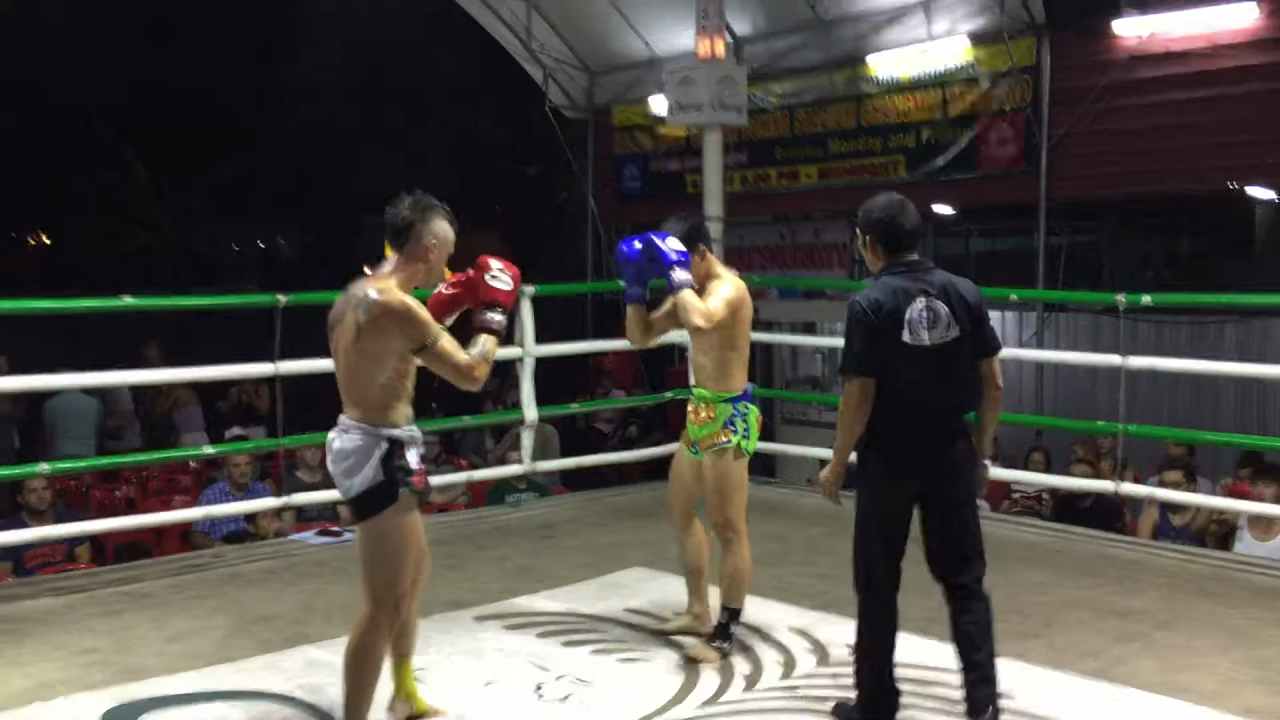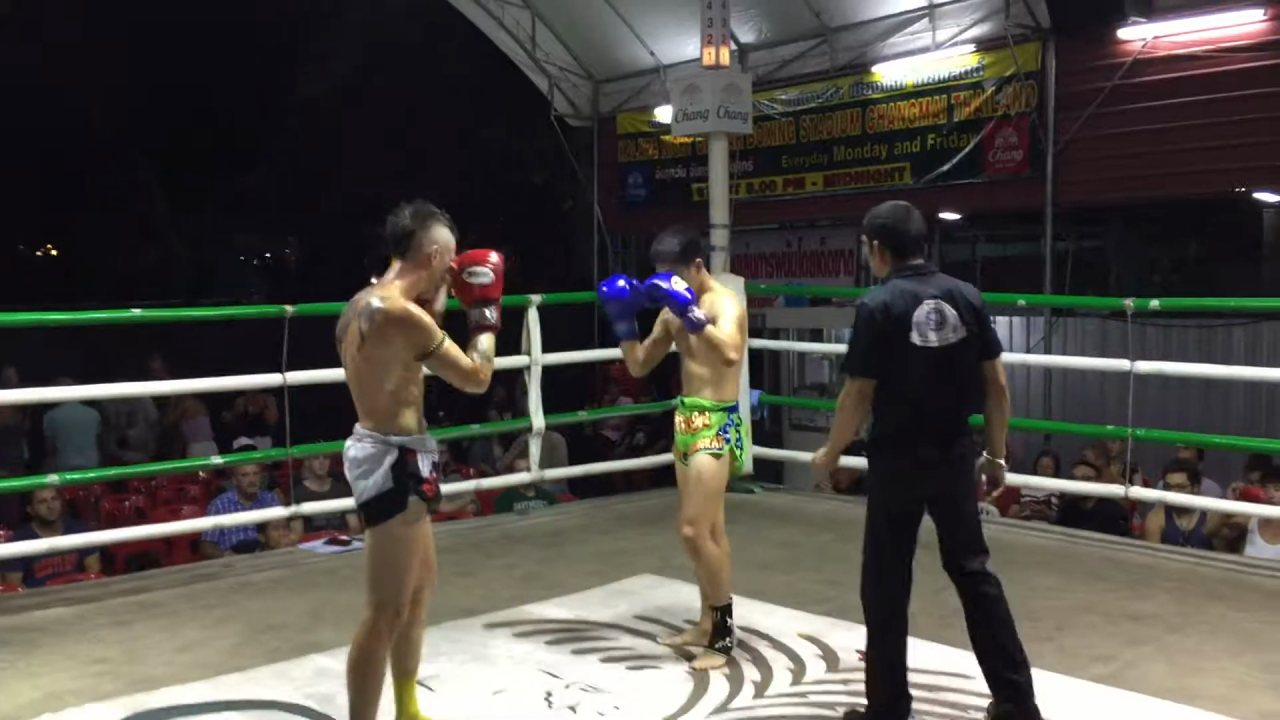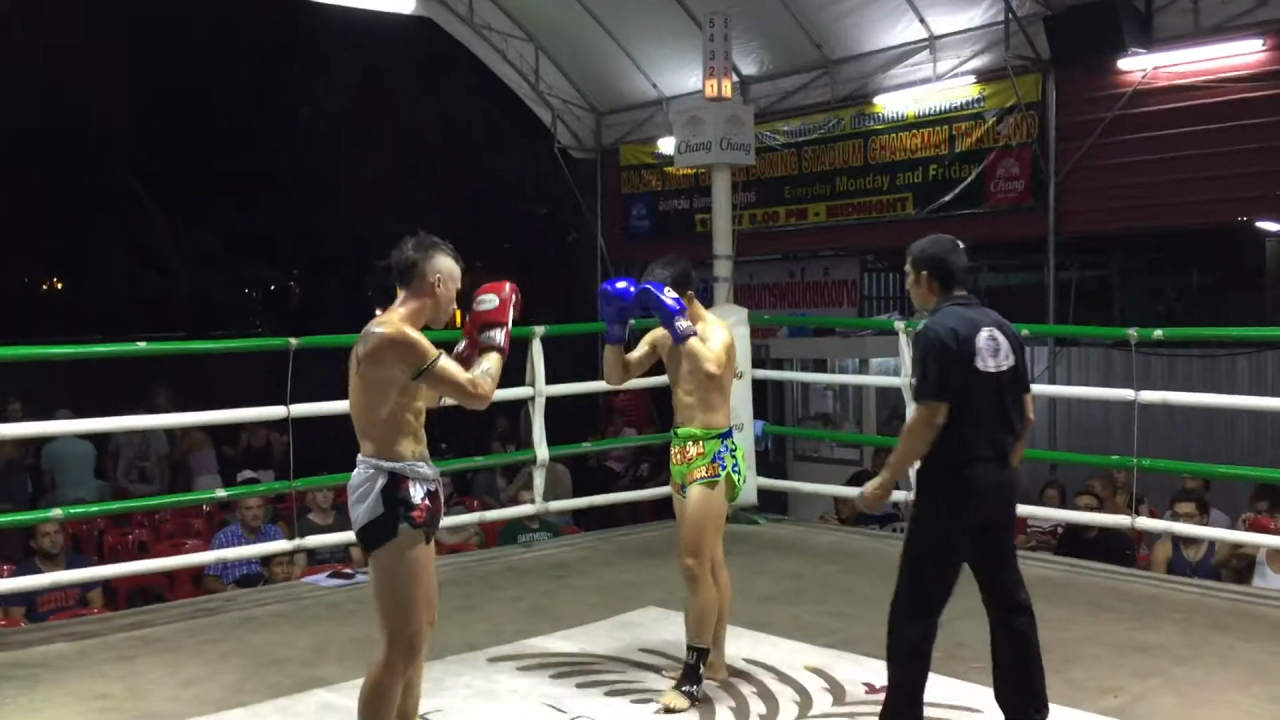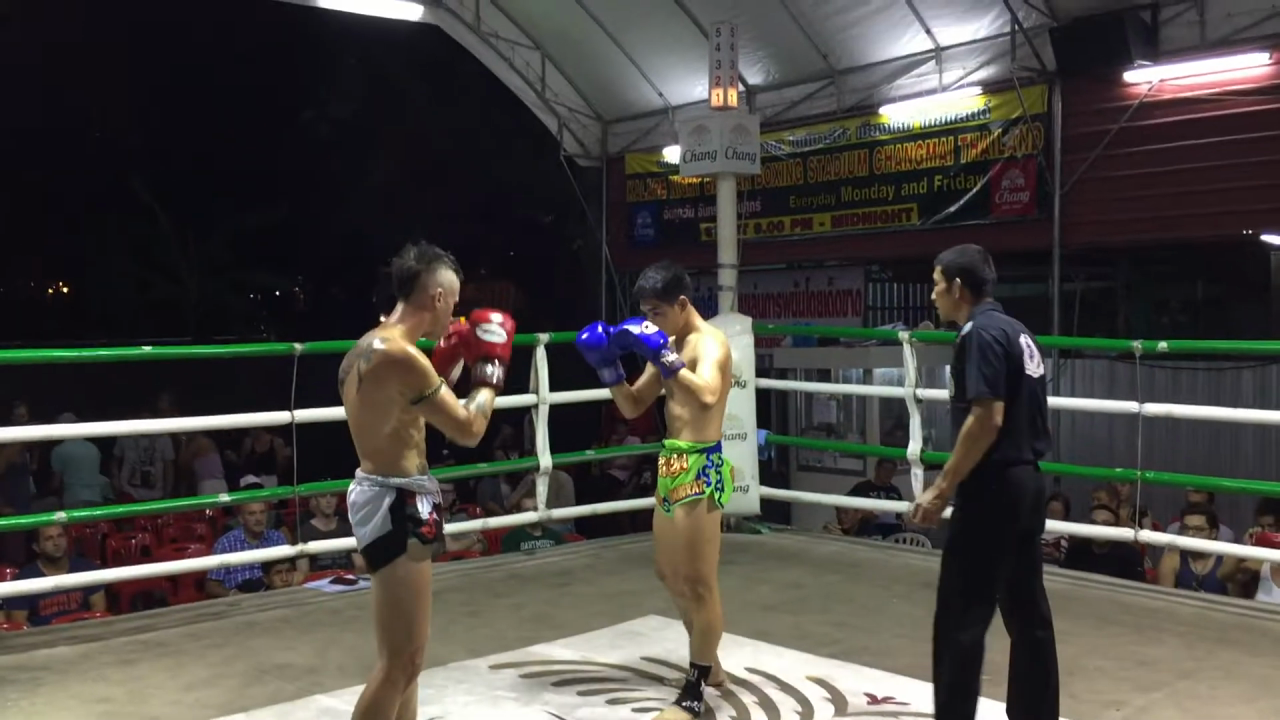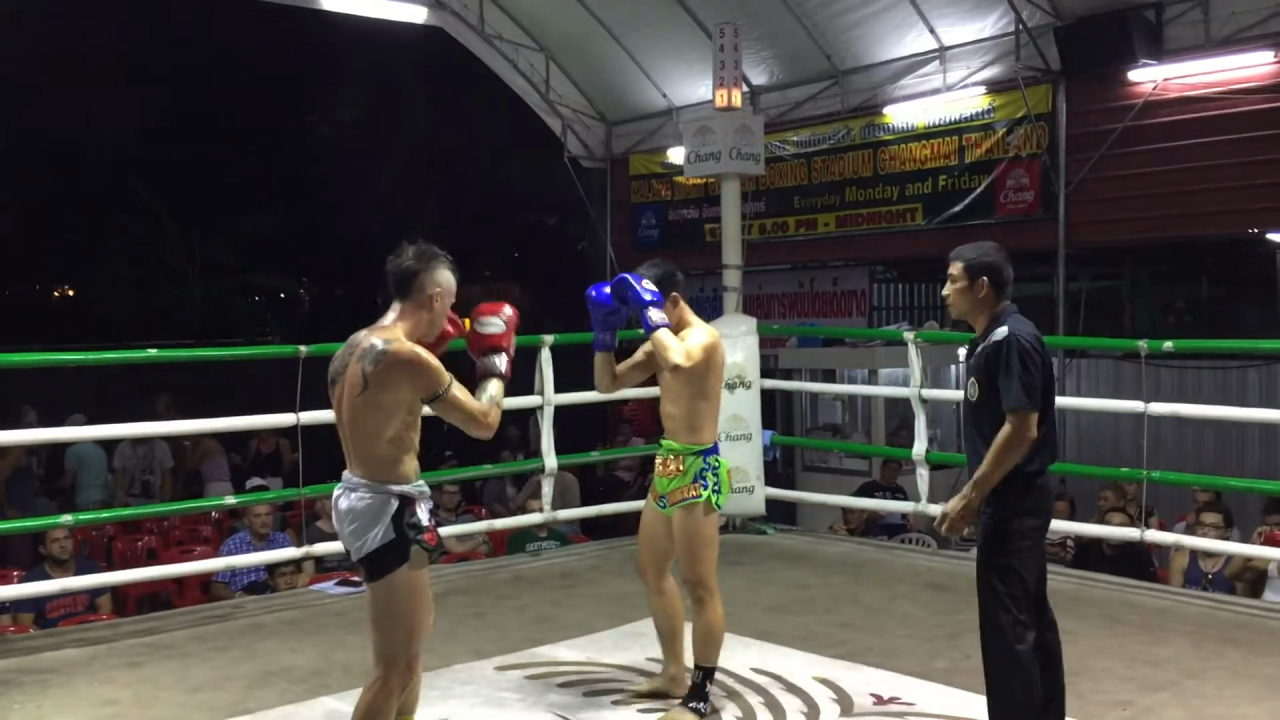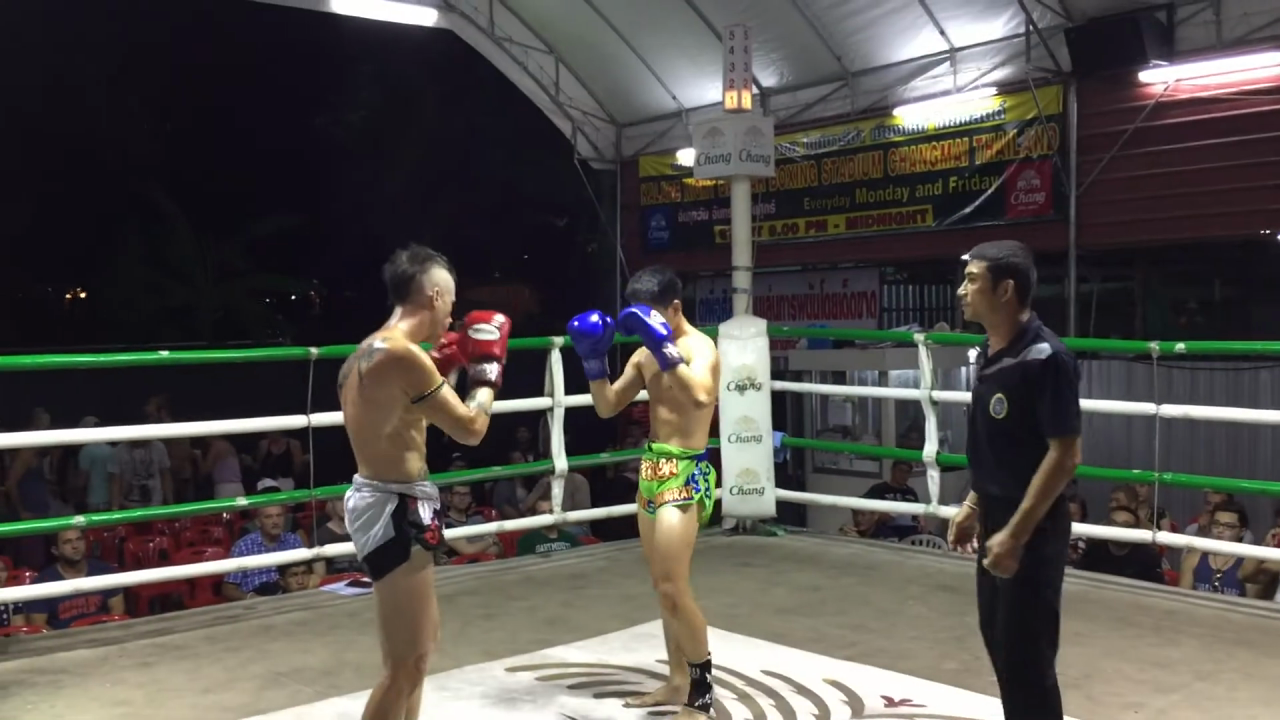
dt=0.3s
person 1, frame 1
left shoulder: (356, 294)
right shoulder: (397, 307)
right elbow: (472, 375)
left wrist: (447, 309)
right wrist: (494, 314)
left hip: (361, 441)
right hip: (381, 453)
left knee: (414, 571)
right knee: (386, 602)
person 1, frame 2
left shoulder: (364, 303)
right shoulder: (400, 313)
right elbow: (476, 377)
left wrist: (437, 300)
right wrist: (486, 310)
left hip: (387, 452)
right hip: (395, 460)
left knee: (420, 585)
right knee: (387, 610)
person 1, frame 3
left shoulder: (384, 334)
right shoulder: (397, 338)
left elbow: (433, 393)
right elbow: (477, 393)
left wrist: (473, 343)
right wrist: (496, 335)
left hip: (403, 490)
right hip: (395, 493)
left knee: (420, 629)
right knee: (403, 644)
person 1, frame 4
left shoulder: (369, 347)
right shoulder: (400, 356)
right elbow: (469, 429)
left wrist: (447, 362)
right wrist: (491, 366)
left hip: (389, 498)
right hip: (397, 505)
left knee: (406, 651)
right knee: (401, 661)
person 1, frame 5
left shoulder: (355, 346)
right shoulder: (408, 358)
right elbow: (484, 423)
right wrist: (496, 359)
left hip: (360, 497)
right hip: (389, 510)
left knee: (417, 626)
right knee: (397, 664)
person 1, frame 6
left shoulder: (370, 351)
right shoulder: (403, 355)
right elbow: (471, 429)
left wrist: (443, 372)
right wrist: (487, 366)
left hip: (381, 501)
right hip: (395, 510)
left knee: (422, 638)
right knee: (405, 665)
person 2, frame 1
left shoulder: (870, 303)
right shoulder: (963, 293)
left elbow: (859, 398)
right elbow: (993, 385)
left wrist: (838, 463)
right wrist: (980, 452)
left hip: (889, 459)
right hip: (950, 454)
left knee: (878, 582)
right knee: (964, 578)
person 2, frame 2
left shoulder: (877, 306)
right shoulder: (967, 297)
left elbow: (858, 395)
right elbow: (996, 385)
left wrist: (831, 450)
right wrist: (996, 451)
left hip: (897, 458)
right hip: (954, 453)
left knee: (886, 584)
right knee: (972, 569)
person 2, frame 3
left shoulder: (936, 330)
right shoulder: (1001, 327)
left elbow: (929, 419)
right elbow: (1026, 416)
left wrist: (886, 480)
left hip: (952, 483)
right hip: (997, 480)
left knee: (916, 609)
right knee: (1009, 603)
person 2, frame 4
left shoulder: (979, 333)
right shoulder: (1019, 333)
left elbow: (986, 420)
left wrist: (941, 489)
left hip: (992, 488)
right hip: (1027, 483)
left knee: (961, 618)
right knee: (1028, 613)
person 2, frame 5
left shoulder: (1011, 340)
right shoulder: (995, 339)
left elbow: (1022, 429)
left wrist: (969, 495)
right wrist: (974, 492)
left hip: (1011, 501)
right hip: (1011, 498)
left knee: (1004, 627)
right knee: (1032, 618)
person 2, frame 6
left shoulder: (1045, 357)
right shoulder: (992, 351)
left elbow: (1064, 454)
left wrist: (1017, 533)
right wrist: (973, 504)
left hip: (1031, 527)
right hip: (998, 518)
left knee: (1025, 650)
right knee: (1000, 634)
person 3, frame 1
left shoulder: (729, 289)
right shoulder: (689, 291)
left elbow: (700, 322)
right elbow: (639, 336)
left wrist: (676, 273)
right wrist: (634, 285)
left hip: (727, 416)
right hip: (699, 413)
left knee: (728, 529)
right knee: (679, 511)
left ankle: (724, 633)
right ankle: (698, 610)
person 3, frame 2
left shoulder: (726, 303)
right shoulder: (671, 313)
left elbow: (730, 354)
right elbow: (638, 367)
left wrist: (691, 311)
right wrist: (623, 320)
left hip: (718, 424)
right hip: (687, 421)
left knee: (693, 531)
right knee: (707, 530)
left ankle: (724, 630)
right ankle: (708, 623)
person 3, frame 3
left shoulder: (715, 332)
right shoulder: (661, 336)
left elbow: (711, 370)
right elbow: (615, 375)
left wrist: (677, 322)
right wrist: (615, 325)
left hip: (712, 455)
right hip: (682, 452)
left knee: (694, 565)
right knee: (710, 563)
left ankle: (691, 680)
right ankle: (713, 658)
person 3, frame 4
left shoulder: (711, 343)
right shoulder: (665, 345)
left elbow: (707, 398)
right elbow: (631, 407)
left wrist: (664, 356)
right wrist: (608, 366)
left hip: (700, 468)
right hip: (672, 464)
left knee: (698, 583)
right knee: (670, 574)
right ankle: (708, 664)
person 3, frame 5
left shoulder: (702, 337)
right shoulder: (658, 344)
left elbow: (678, 363)
right elbow: (607, 384)
left wrist: (652, 314)
right wrist: (604, 333)
left hip: (696, 470)
right hip: (667, 466)
left knee: (698, 586)
right knee: (651, 571)
right ankle: (673, 672)
person 3, frame 6
left shoulder: (700, 347)
right shoulder: (644, 355)
left elbow: (701, 396)
right elbow: (606, 407)
left wrist: (665, 346)
right wrist: (593, 359)
left hip: (685, 473)
right hip: (653, 470)
left knee: (672, 588)
right knee: (664, 585)
right ankle: (678, 681)
